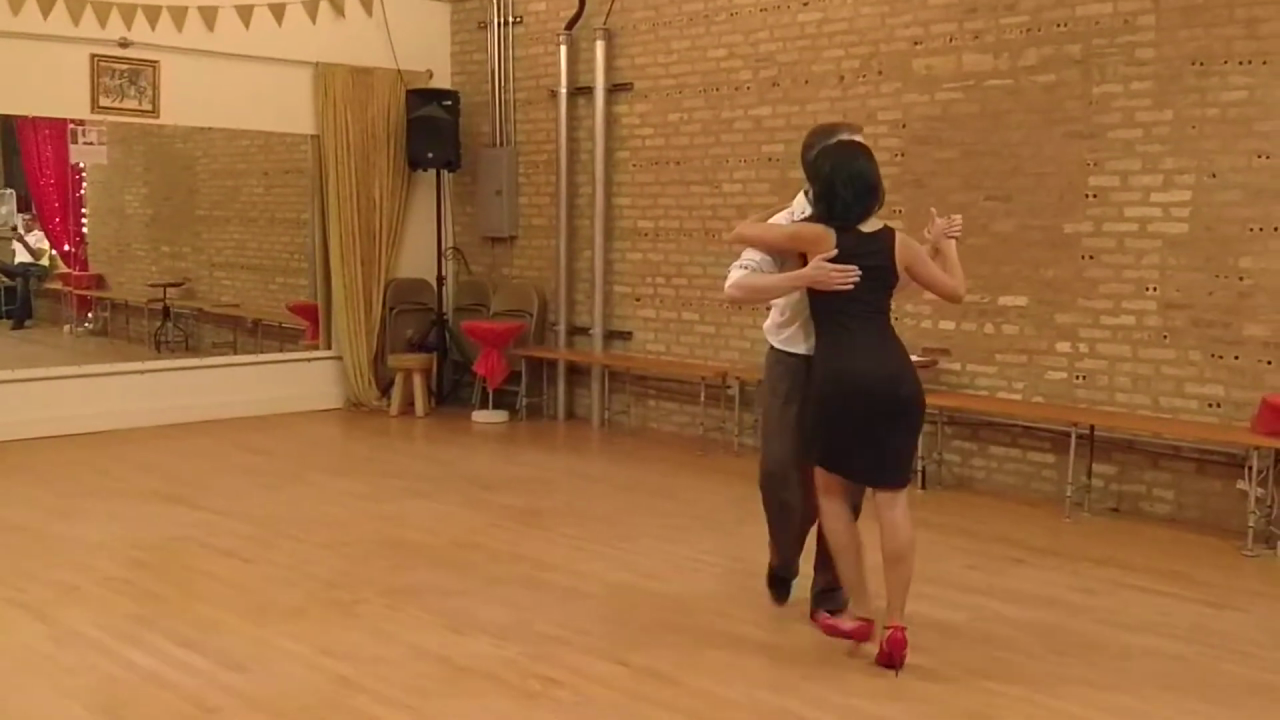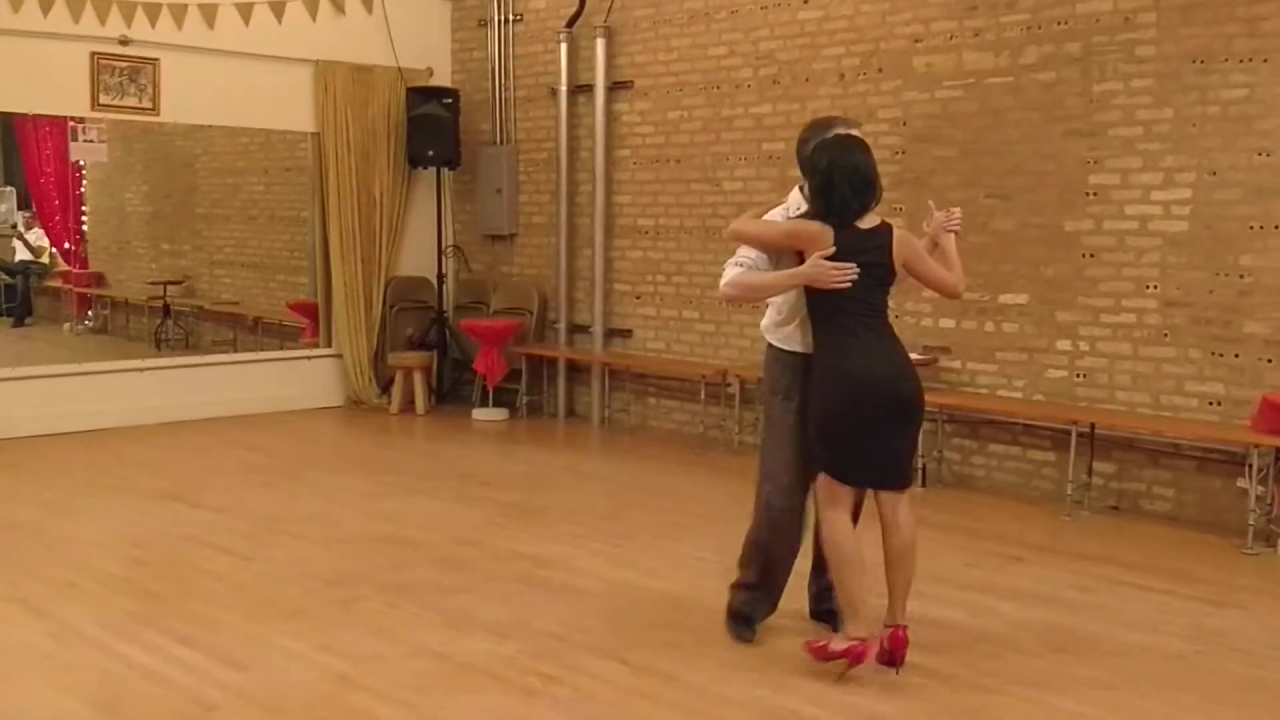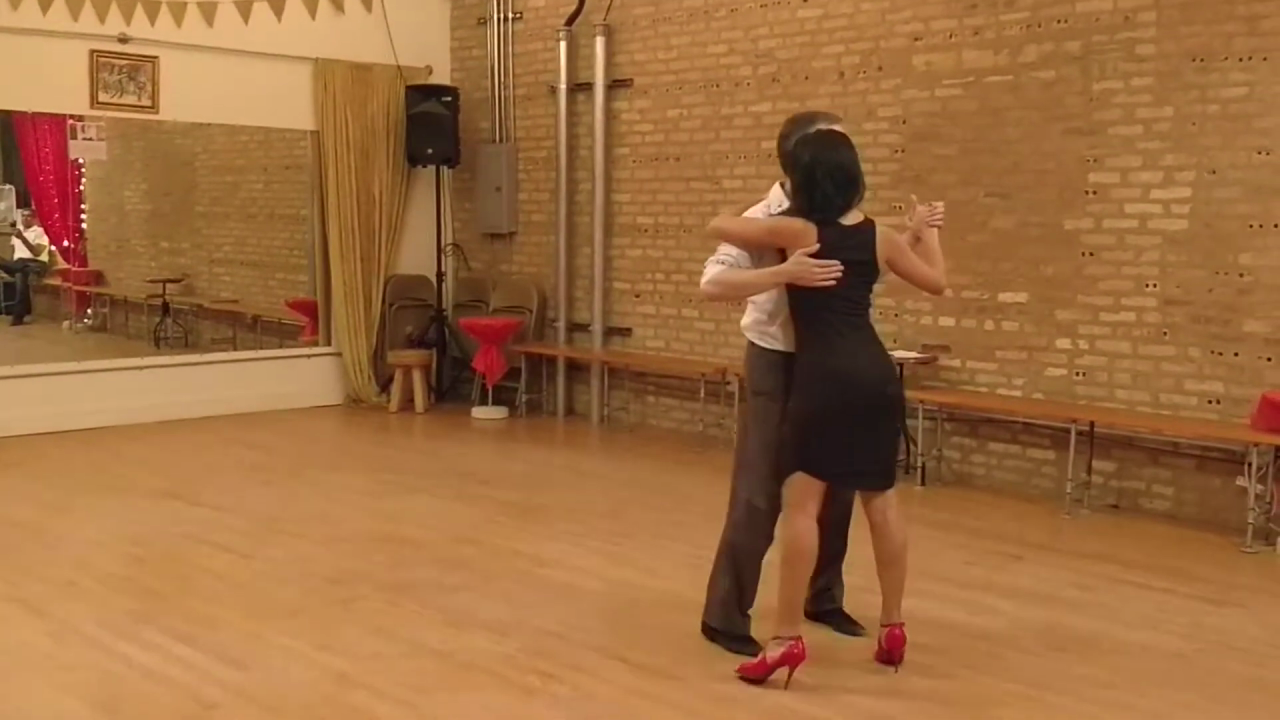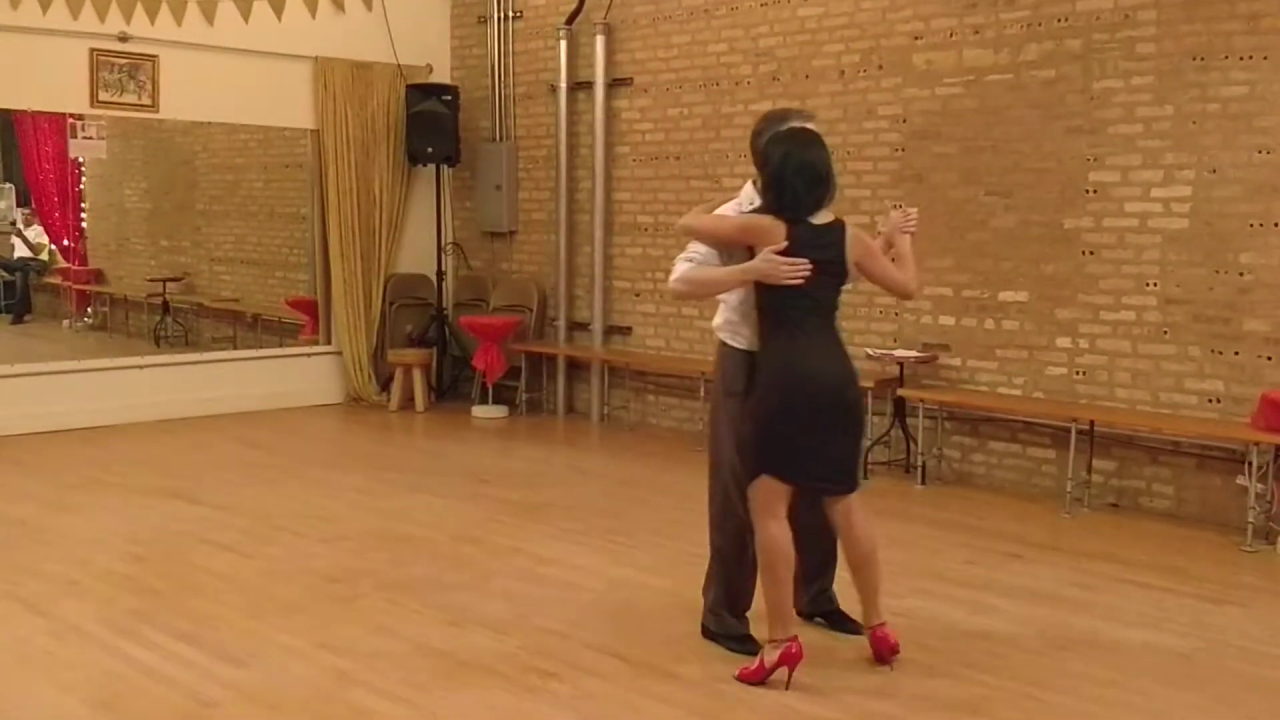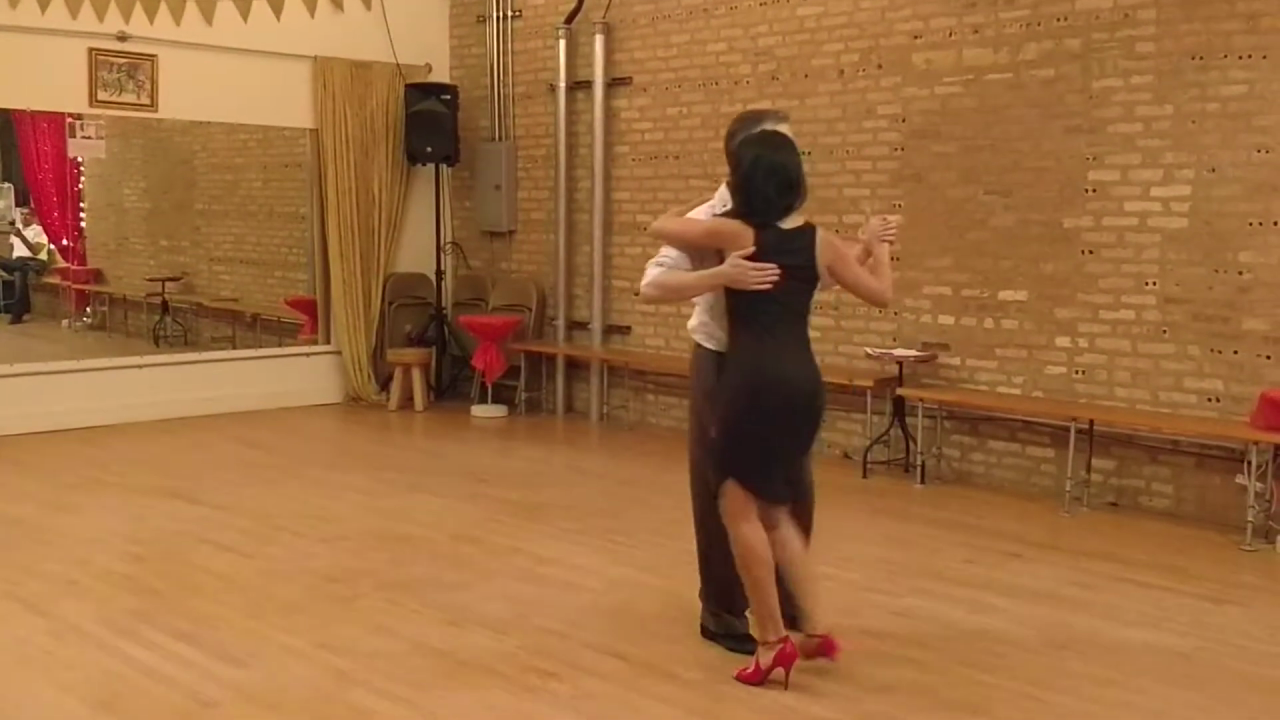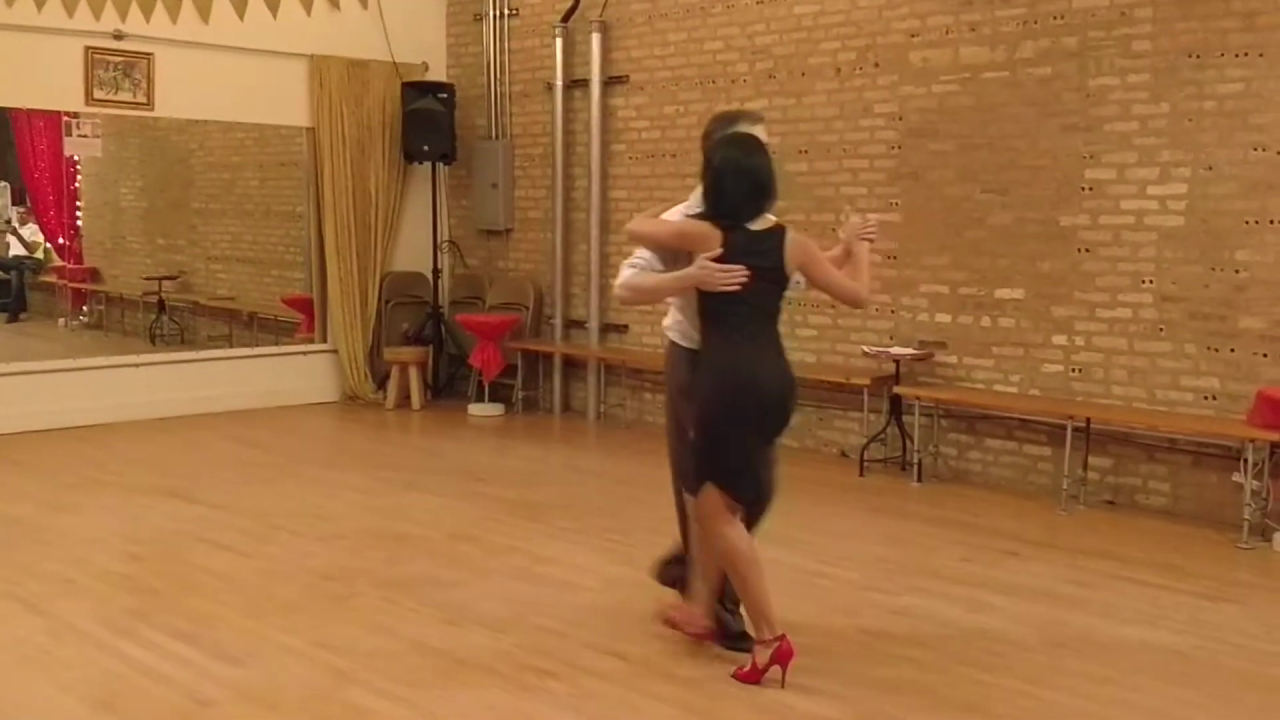
dt=0.2s
person 1, frame 1
left shoulder: (815, 237)
right shoulder: (898, 243)
left elbow: (741, 233)
right elbow: (955, 289)
left wrist: (771, 222)
right wrist: (947, 242)
left hip: (840, 377)
right hip: (894, 376)
left knee: (831, 492)
right knee: (892, 500)
left ankle: (860, 611)
right ankle: (895, 627)
person 1, frame 2
left shoulder: (812, 234)
right shoulder: (895, 239)
left elbow: (736, 229)
right elbow: (954, 285)
left wrist: (763, 214)
right wrist: (946, 236)
left hip: (843, 378)
right hip: (895, 375)
left knee: (834, 502)
right knee: (895, 500)
left ankle: (853, 631)
right ankle: (895, 627)
person 1, frame 3
left shoulder: (795, 231)
right shoulder: (878, 235)
left elbow: (718, 227)
right elbow: (936, 280)
left wrist: (744, 213)
right wrist: (926, 231)
left hip: (826, 377)
right hip: (876, 374)
left knee: (799, 503)
right knee: (881, 501)
left ankle: (788, 637)
right ankle: (893, 626)
person 1, frame 4
left shoulder: (765, 229)
right shoulder: (849, 237)
left elbow: (688, 224)
right elbow: (906, 286)
left wrist: (710, 209)
right wrist: (901, 237)
left hip: (786, 379)
right hip: (837, 378)
left knee: (768, 507)
right knee: (845, 505)
left ankle: (782, 639)
right ankle: (878, 627)
person 1, frame 5
left shoulder: (733, 233)
right shoulder: (820, 241)
left elbow: (661, 227)
right elbow: (881, 294)
left wrist: (689, 213)
right wrist: (880, 245)
left hip: (754, 383)
right hip: (804, 382)
left knee: (739, 510)
right knee: (774, 509)
left ankle: (774, 641)
right ankle: (815, 627)
person 1, frame 6
left shoulder: (703, 235)
right shoulder: (791, 242)
left elbow: (635, 228)
right elbow: (857, 294)
left wrist: (663, 215)
right wrist: (859, 245)
left hip: (728, 383)
right hip: (775, 382)
left knee: (718, 509)
right knee: (708, 496)
left ankle: (770, 639)
right ankle: (698, 610)
person 2, frame 1
right shoulder: (786, 228)
right elbow: (735, 289)
left wrist: (932, 246)
right wrist: (804, 277)
right hip: (793, 368)
left knee: (842, 487)
right knee: (782, 480)
left ankle: (831, 598)
right ankle: (783, 562)
person 2, frame 2
right shoulder: (782, 226)
right elbow: (730, 288)
right wrist: (802, 276)
right hip: (794, 366)
right knee: (783, 489)
left ankle: (825, 597)
right ankle: (748, 600)
person 2, frame 3
right shoulder: (763, 222)
right elbow: (712, 284)
right wrist: (785, 273)
right hip: (776, 366)
left knee: (835, 491)
right knee: (759, 494)
left ankle: (824, 598)
right ankle: (725, 615)
person 2, frame 4
right shoulder: (736, 220)
right elbow: (680, 281)
right wrist: (752, 271)
right hip: (748, 366)
left knee: (815, 489)
right knee: (739, 495)
left ankle: (815, 597)
right ankle: (723, 615)
person 2, frame 5
right shoulder: (710, 221)
right elbow: (653, 286)
left wrist: (868, 246)
right wrist: (720, 276)
right hip: (724, 366)
left knee: (793, 491)
right knee: (722, 494)
left ankle: (782, 596)
right ankle: (723, 615)
person 2, frame 6
right shoulder: (681, 224)
right elbow: (625, 288)
left wrist: (845, 249)
right wrist: (689, 277)
right hip: (697, 366)
left ankle: (683, 568)
right ankle: (717, 613)
